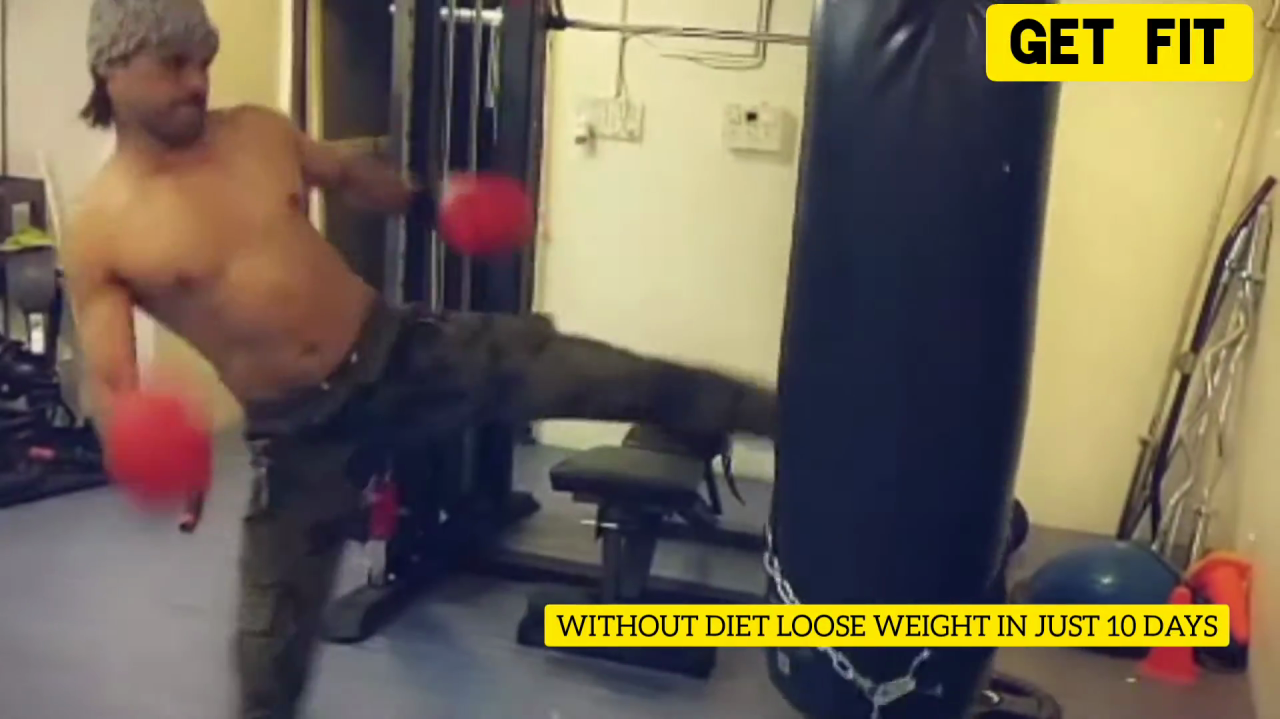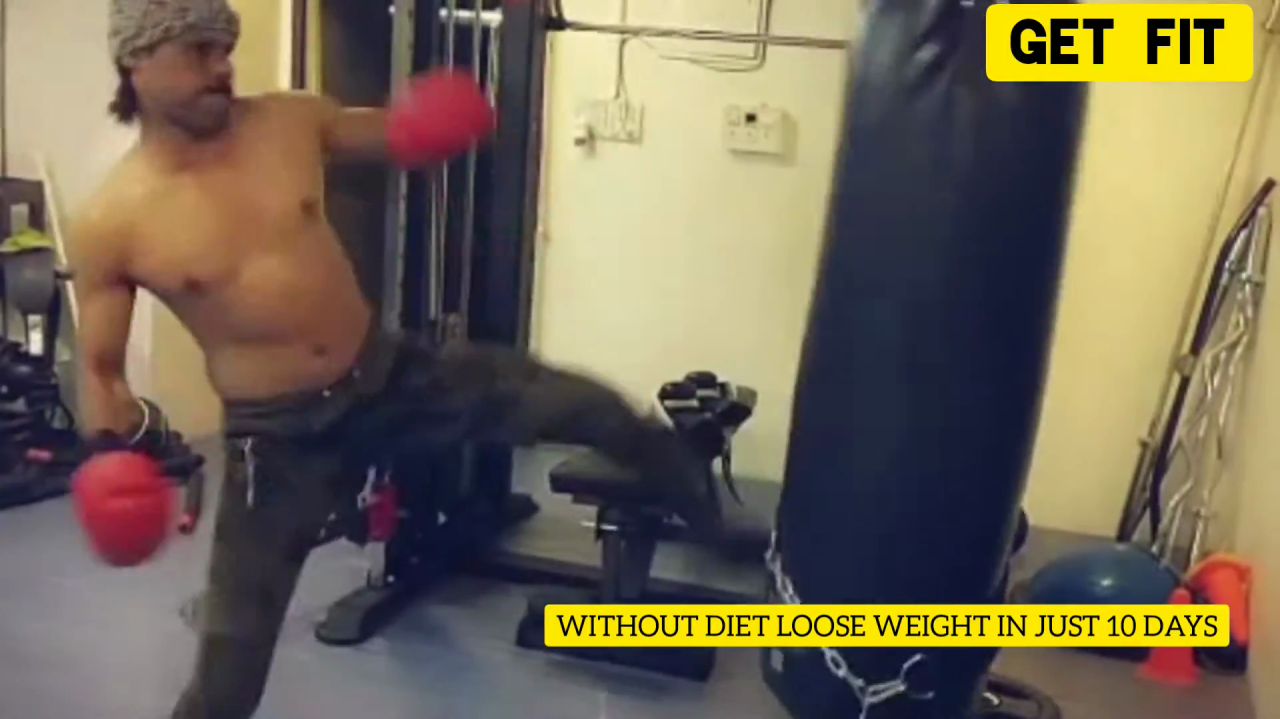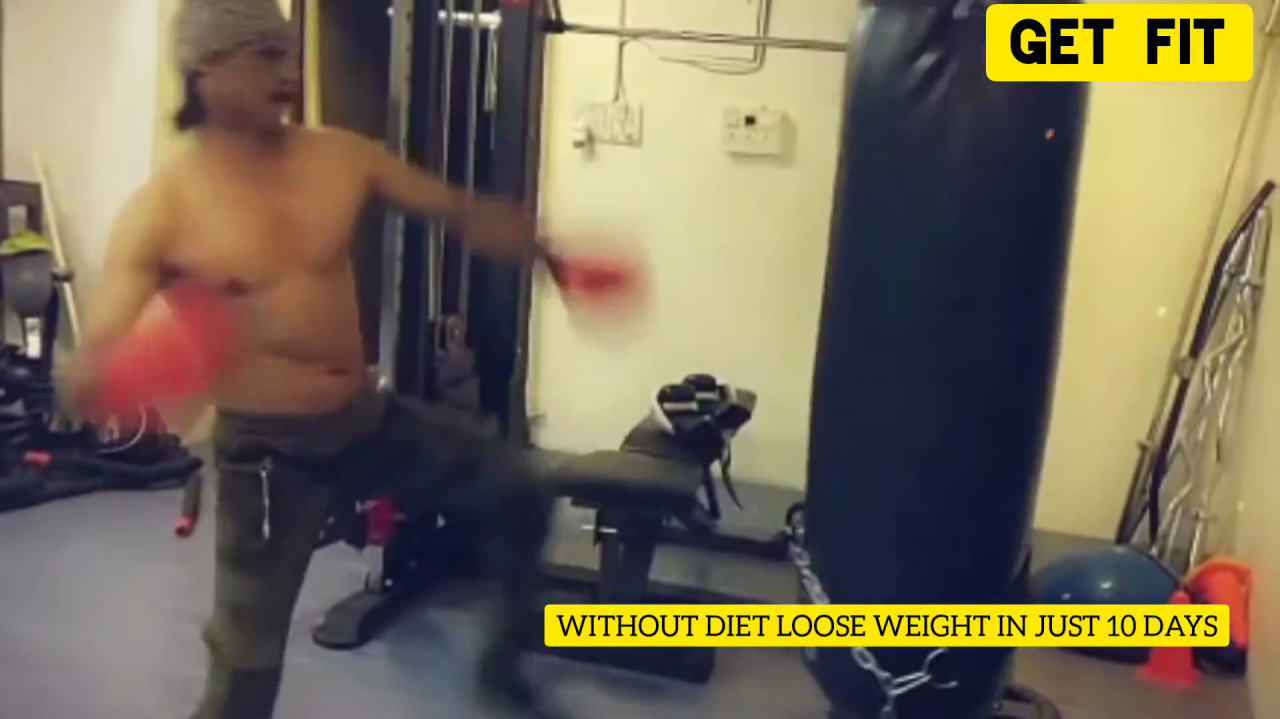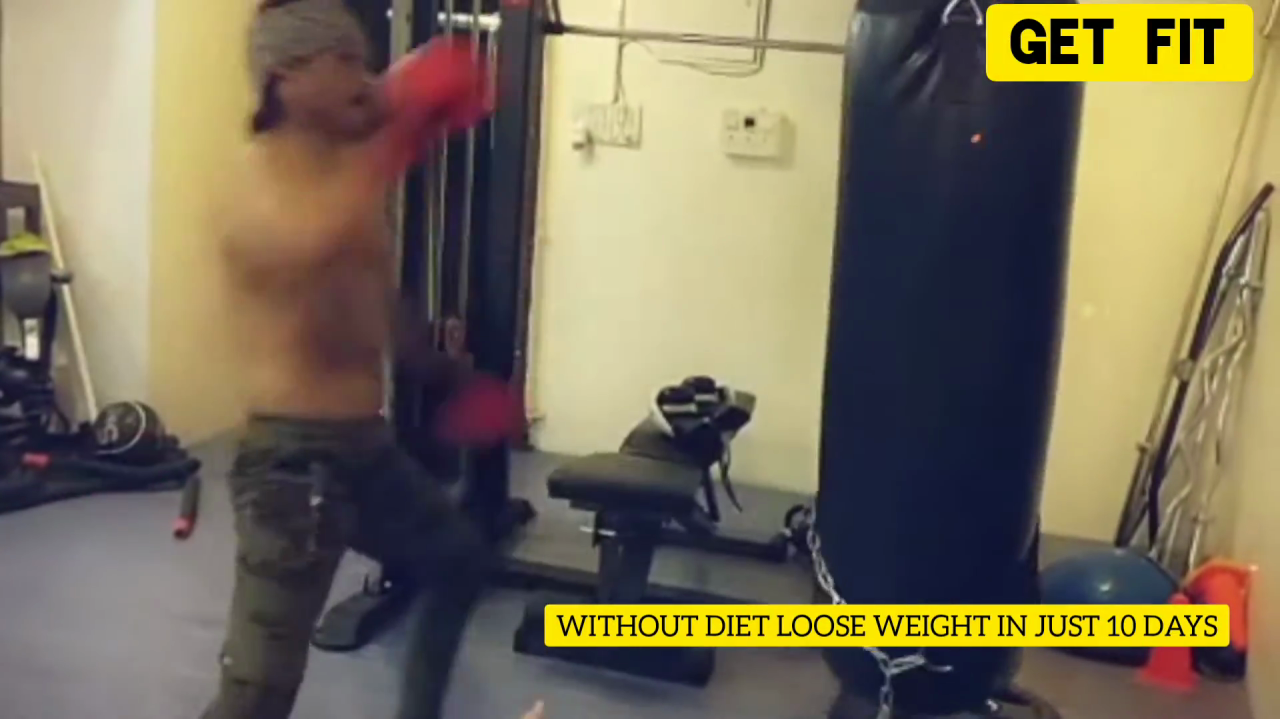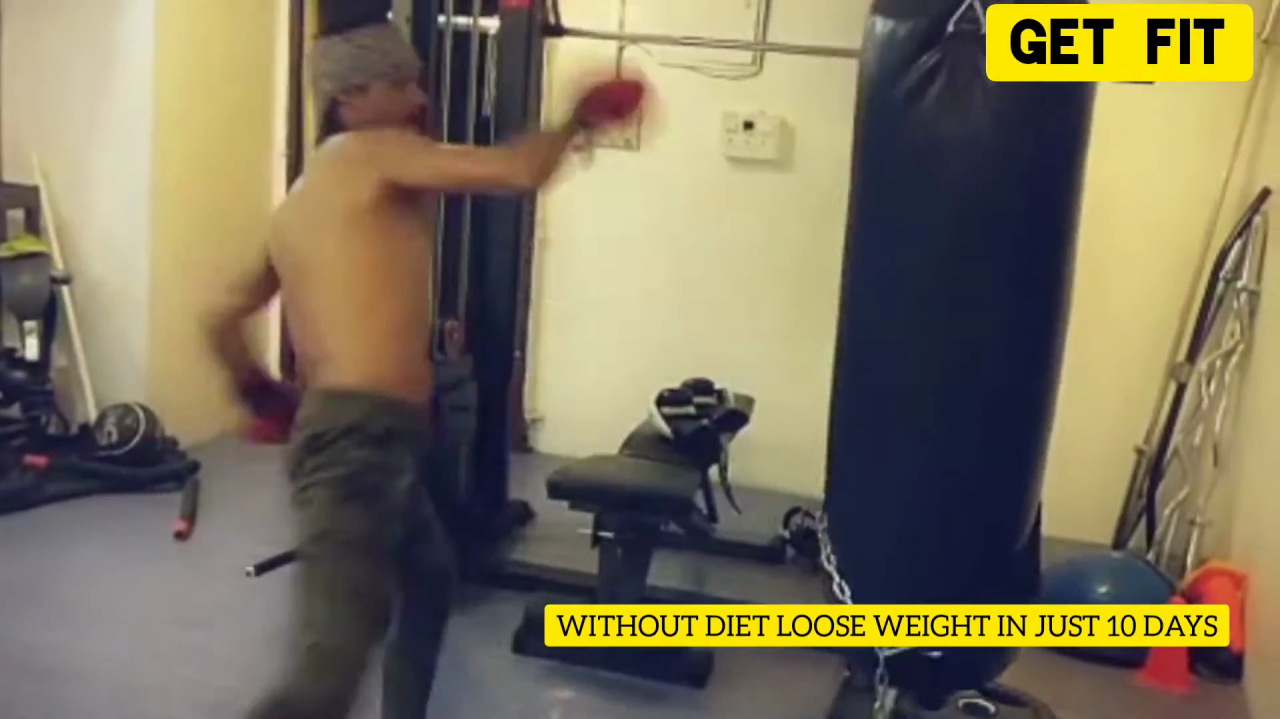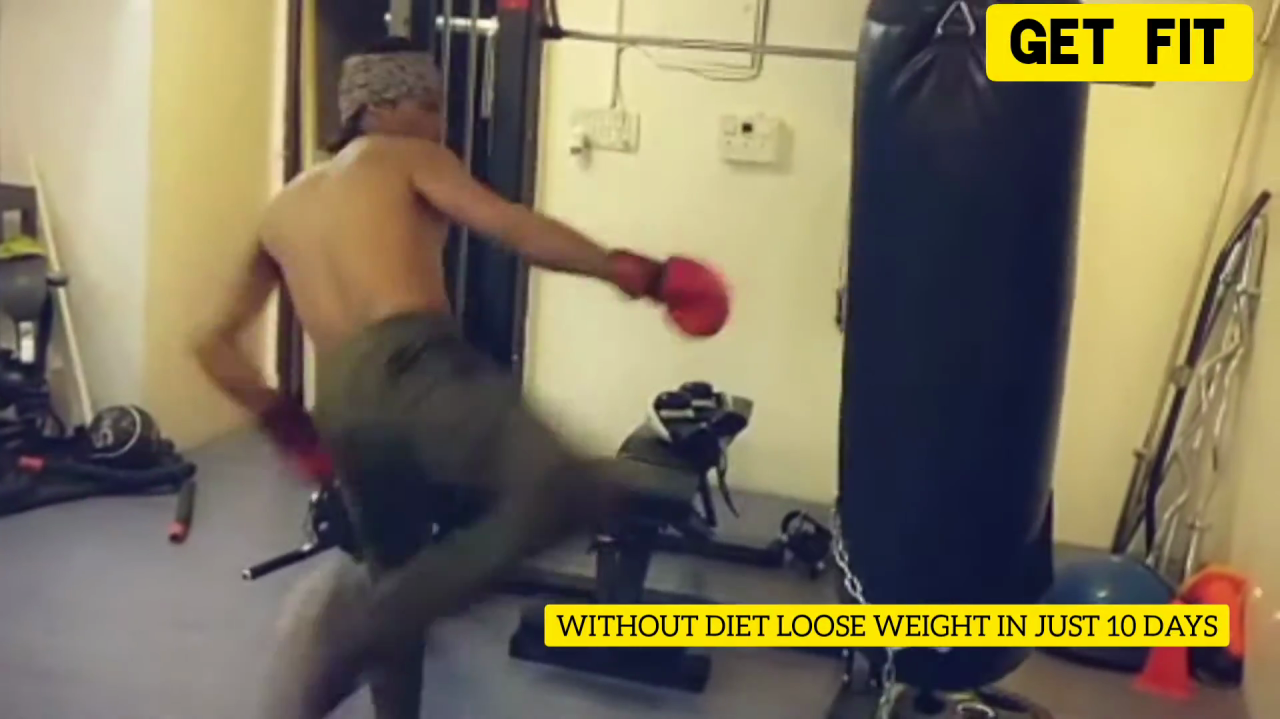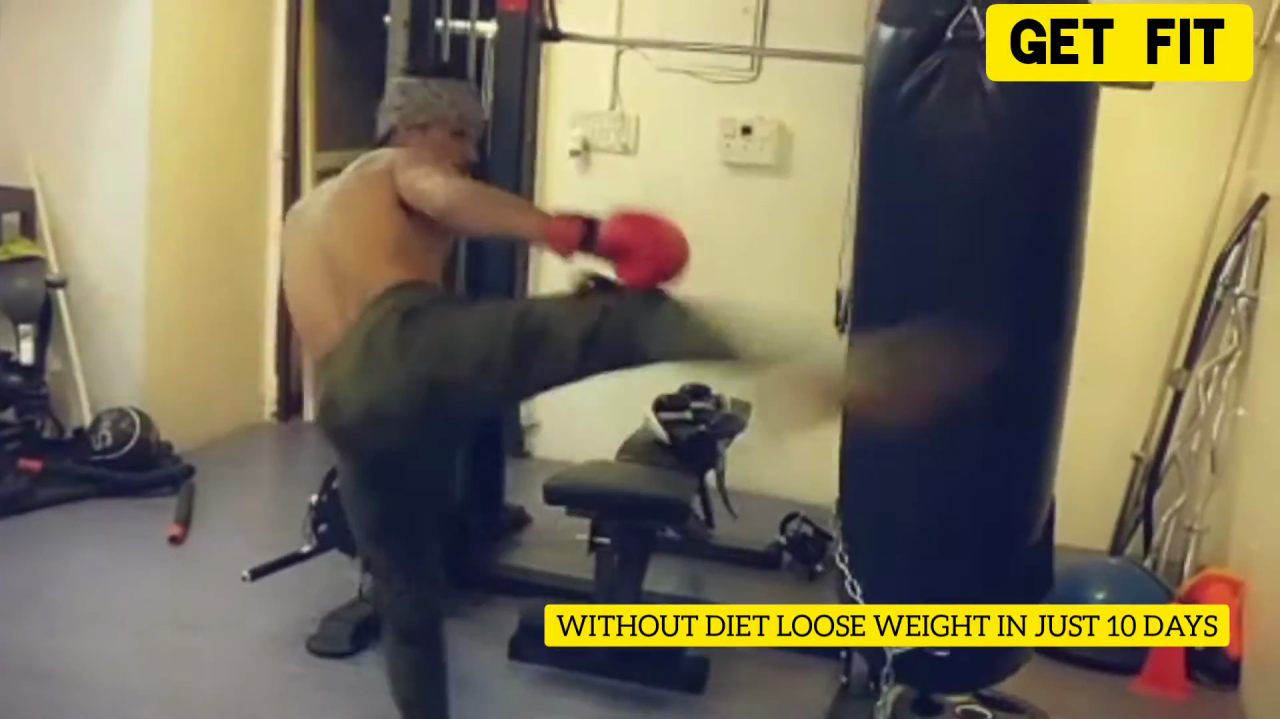
dt=0.1s
person 1, frame 1
left shoulder: (260, 133)
right shoulder: (98, 230)
left elbow: (352, 173)
right elbow: (113, 393)
left wrist: (426, 203)
left hip: (393, 354)
right hip: (292, 430)
left knee: (603, 380)
right knee: (273, 641)
left ankle: (783, 411)
person 1, frame 2
left shoulder: (285, 120)
right shoulder: (110, 221)
left elbow: (400, 132)
right elbow: (100, 369)
left wrist: (432, 113)
right wrist: (112, 446)
left hip: (388, 372)
right hip: (278, 434)
left knee: (584, 406)
right knee: (234, 644)
left ankle: (700, 508)
person 1, frame 3
left shoulder: (334, 156)
right shoulder: (162, 209)
left elbow: (461, 211)
right elbow: (89, 366)
right wrist: (94, 376)
left hip: (365, 420)
right hip: (265, 454)
left knee: (520, 498)
person 1, frame 4
left shoulder: (364, 159)
right shoulder: (260, 182)
right elbow: (312, 241)
left wrist: (452, 379)
right wrist: (395, 136)
left hip: (365, 445)
right hip: (295, 464)
left knee: (458, 562)
person 1, frame 5
left shoulder: (299, 209)
right shoulder: (373, 154)
left elbow: (223, 329)
right elbow: (519, 171)
left wrist: (275, 402)
right wrist: (583, 114)
left hip: (354, 440)
right hip: (361, 445)
left knee: (428, 587)
person 1, frame 6
left shoulder: (283, 209)
right shoulder: (408, 159)
left elbow: (213, 346)
right elbow: (515, 228)
left wrist: (282, 421)
right wrist: (639, 273)
left hip: (351, 403)
right hip: (410, 366)
left knee: (409, 590)
right knee: (582, 496)
right ankle: (346, 623)
person 1, frame 7
left shoulder: (309, 215)
right shoulder: (400, 167)
right elbow: (451, 200)
right wrist: (586, 230)
left hip: (351, 399)
right hip: (406, 347)
left knee: (411, 610)
right knee: (629, 315)
